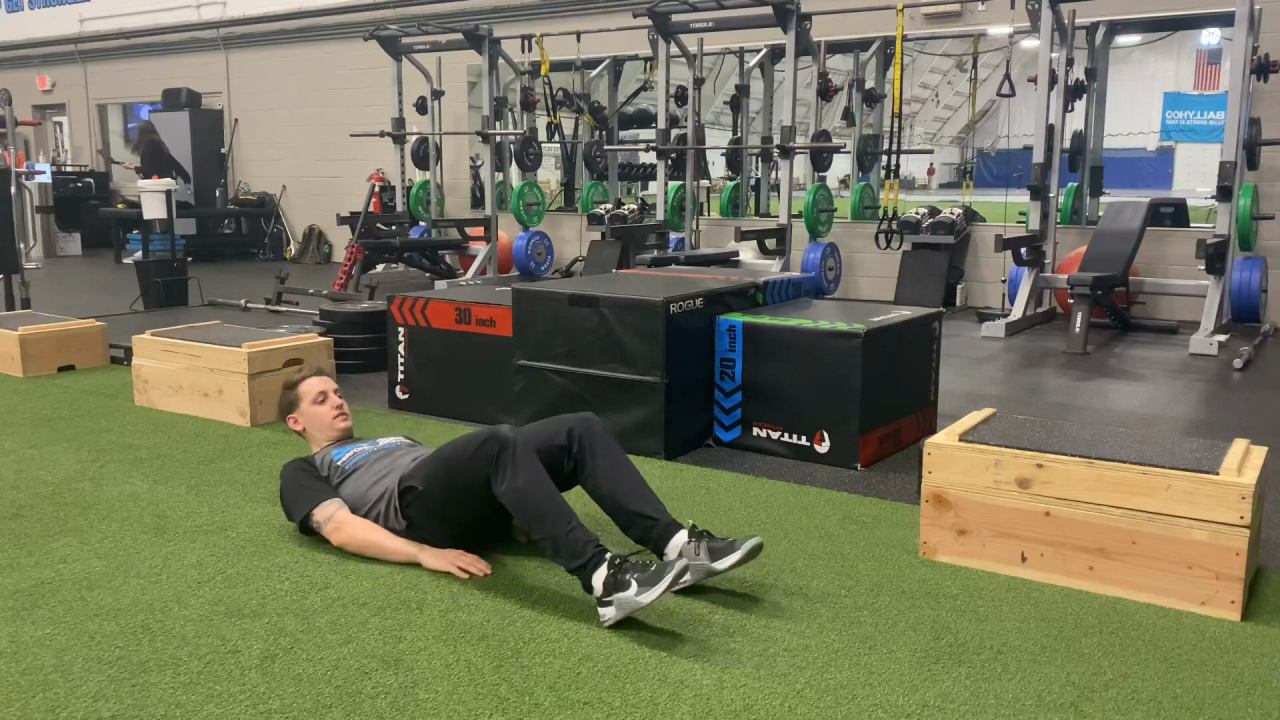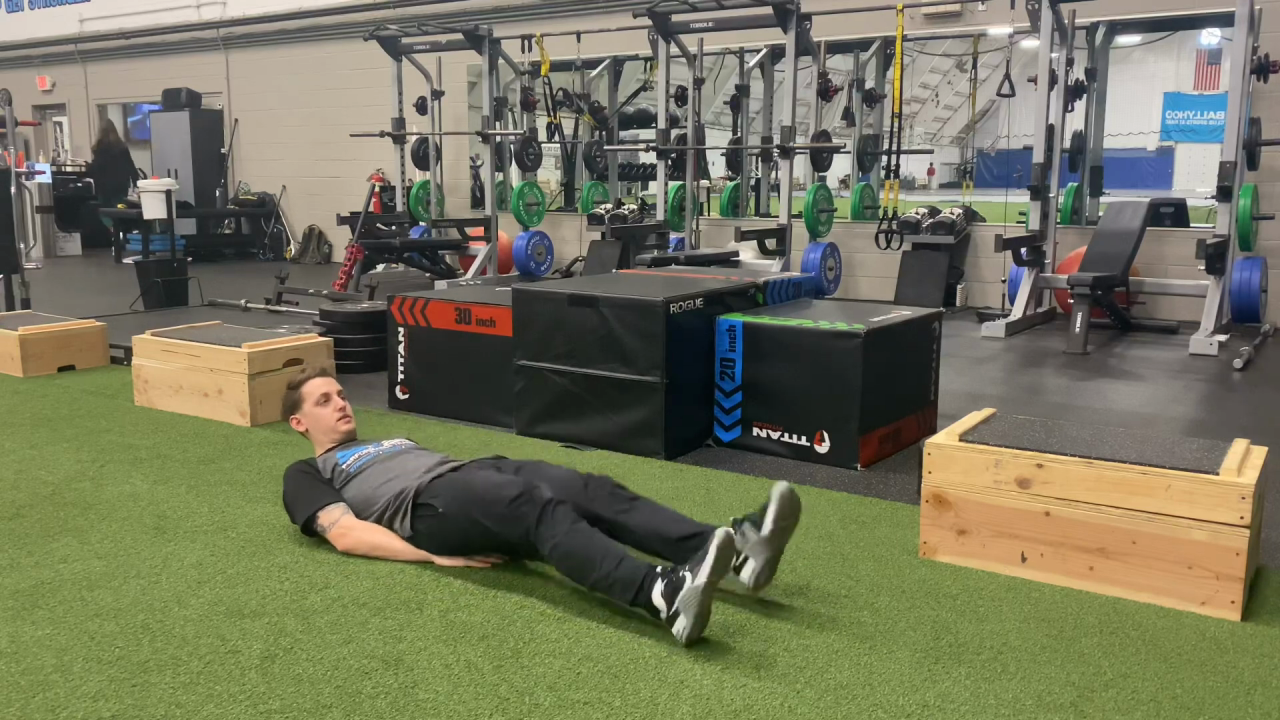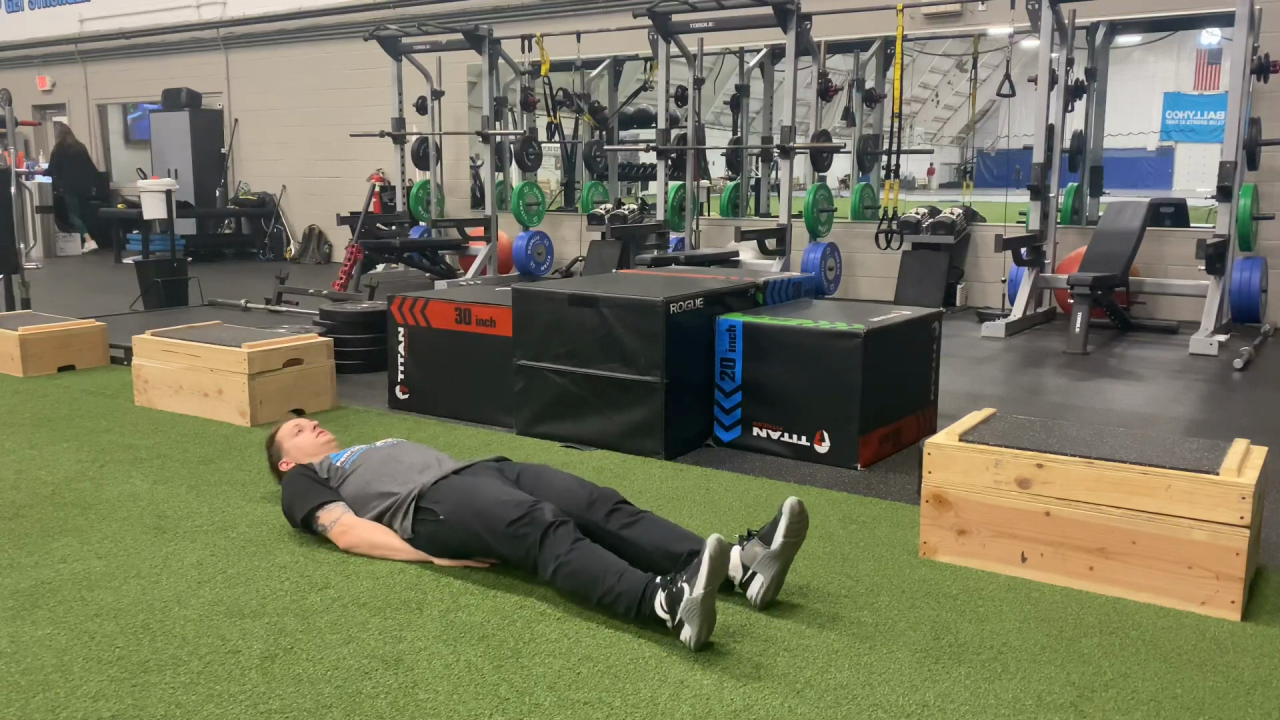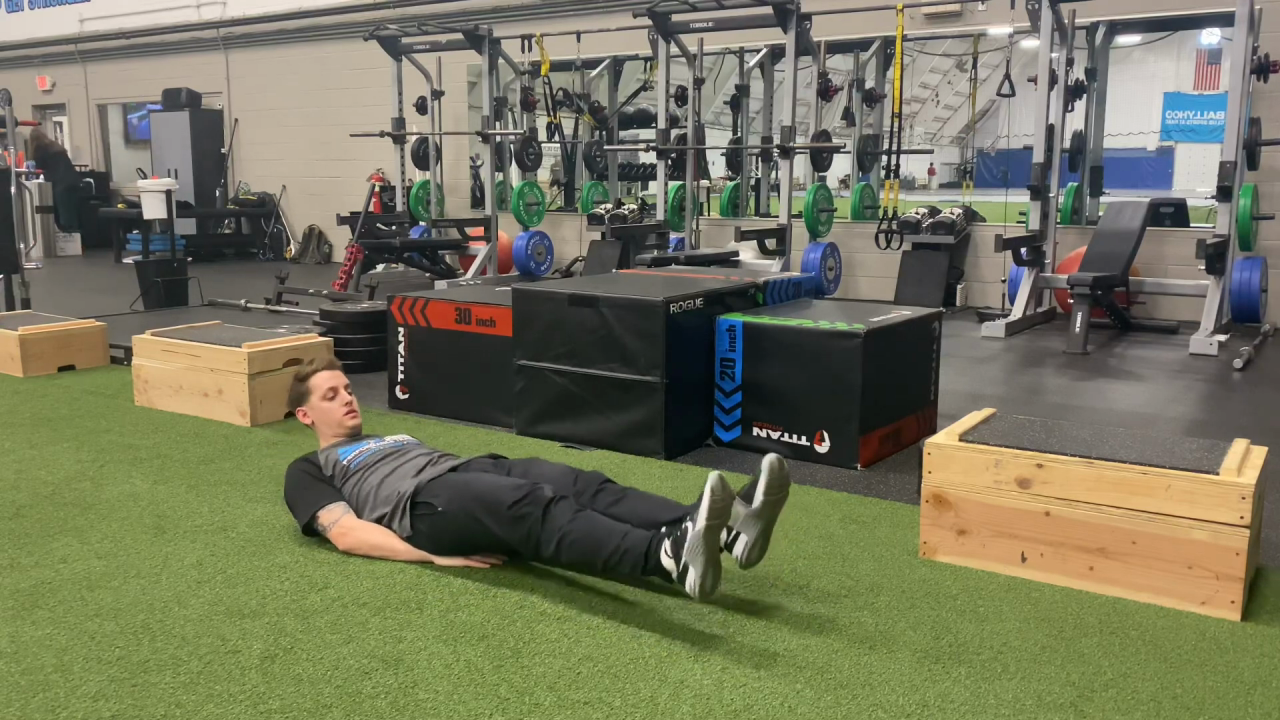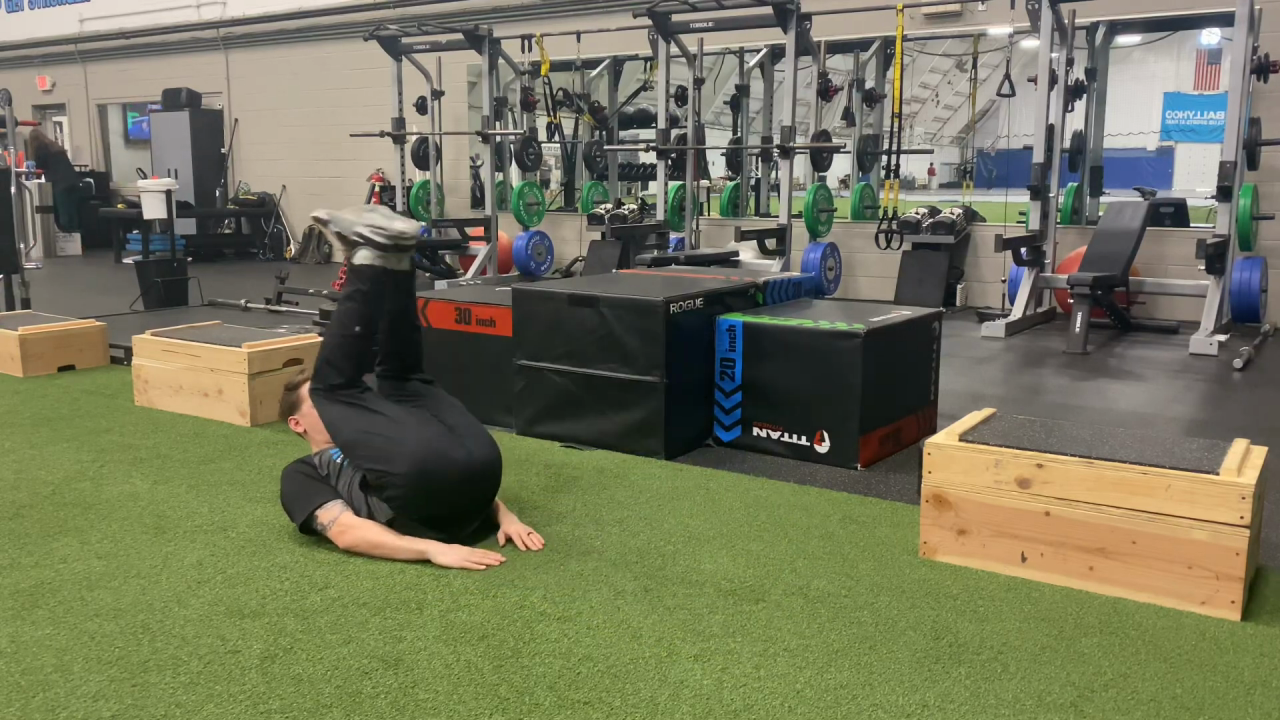
dt=1s
person 1, frame 1
left shoulder: (397, 439)
right shoulder: (303, 472)
right elbow: (340, 530)
left wrist: (522, 509)
right wrist: (425, 554)
left hip: (478, 505)
right hip: (415, 502)
left knee: (581, 429)
right knee: (500, 439)
left ankle: (677, 546)
right ankle: (604, 579)
person 1, frame 2
left shoulder: (392, 443)
right shoulder: (307, 475)
right elbow: (346, 535)
right wrist: (435, 554)
right hip: (428, 504)
left knee: (593, 495)
right knee: (543, 510)
left ankle: (737, 551)
right ankle: (667, 593)
person 1, frame 3
left shoulder: (378, 449)
right shoulder: (307, 482)
right elbow: (347, 532)
right wrist: (434, 556)
right hip: (432, 502)
left knee: (600, 508)
right knee: (542, 527)
left ankle: (739, 564)
right ankle: (667, 600)
person 1, frame 4
left shoulder: (395, 440)
right shoulder: (309, 471)
right elbow: (347, 534)
left wrist: (508, 534)
right wrist: (435, 554)
right hip: (425, 507)
left knee: (583, 486)
right knee: (539, 506)
left ankle: (723, 528)
right ankle: (671, 557)
person 1, frame 5
left shoulder: (367, 451)
right shoulder: (304, 473)
right elbow: (345, 532)
left wrist: (505, 515)
right wrist: (432, 549)
right hip: (422, 497)
left knee: (399, 378)
right knee: (334, 383)
left ankle: (385, 255)
right ankle: (374, 257)
